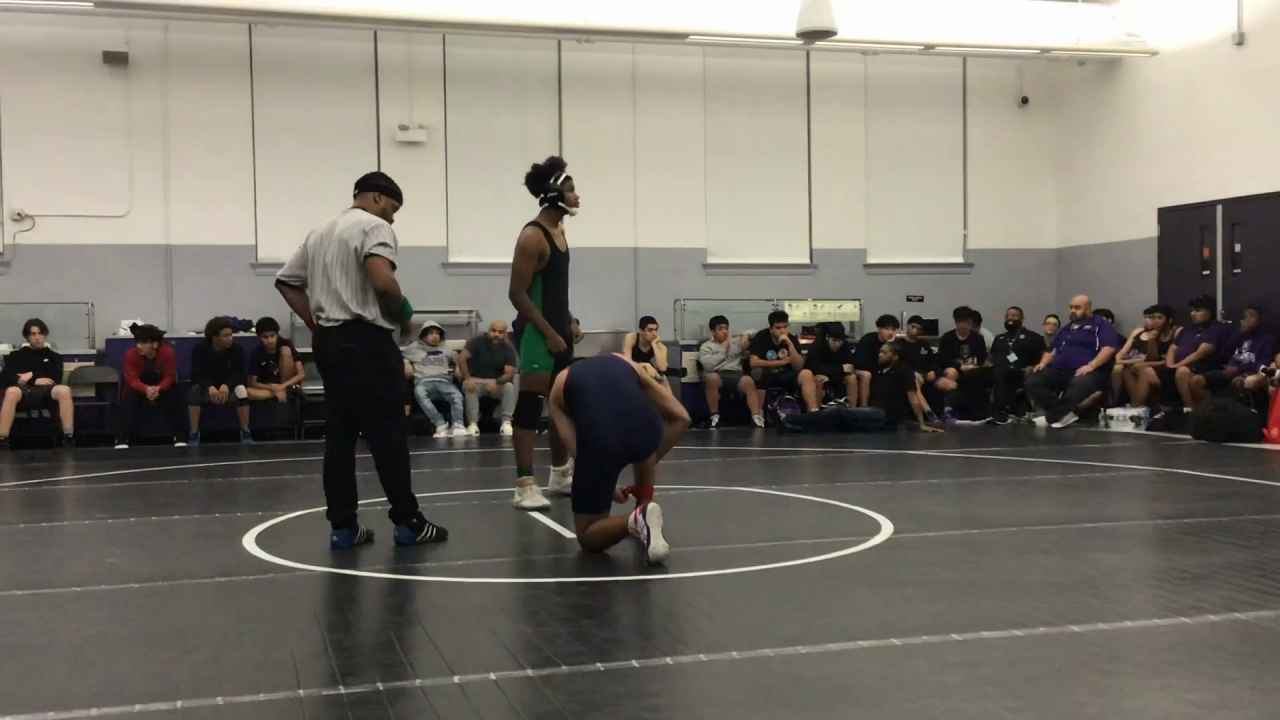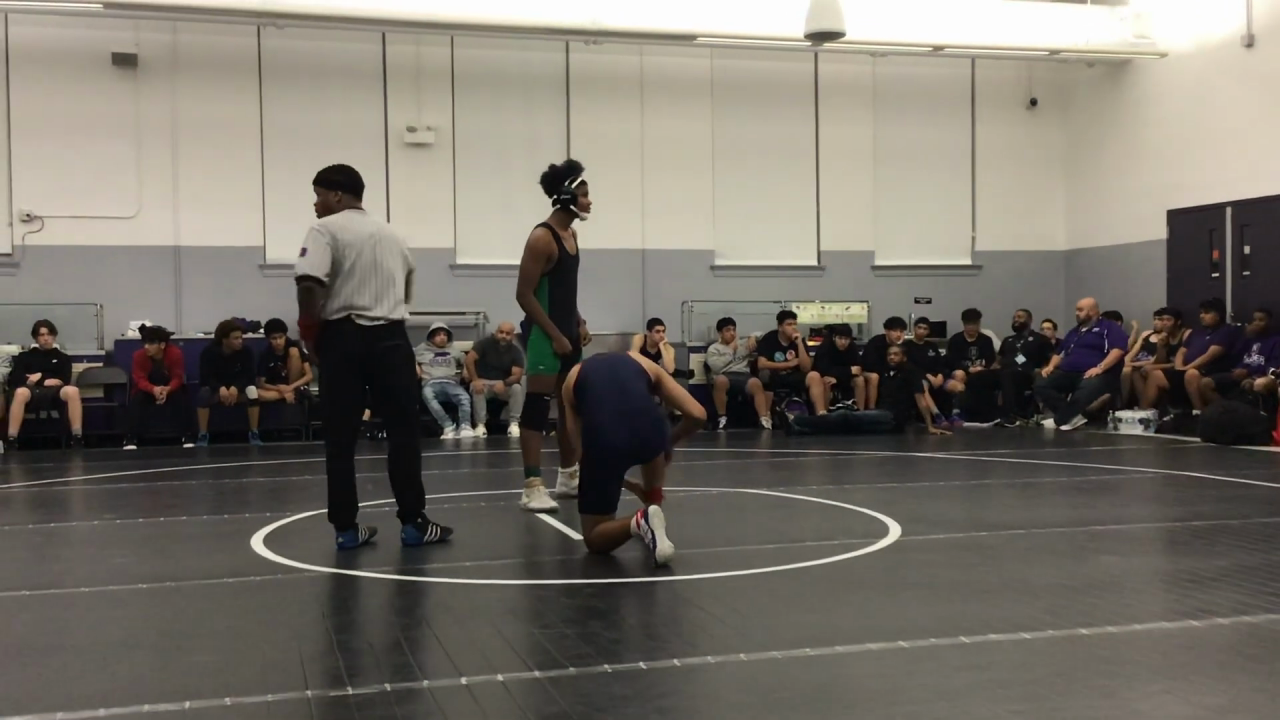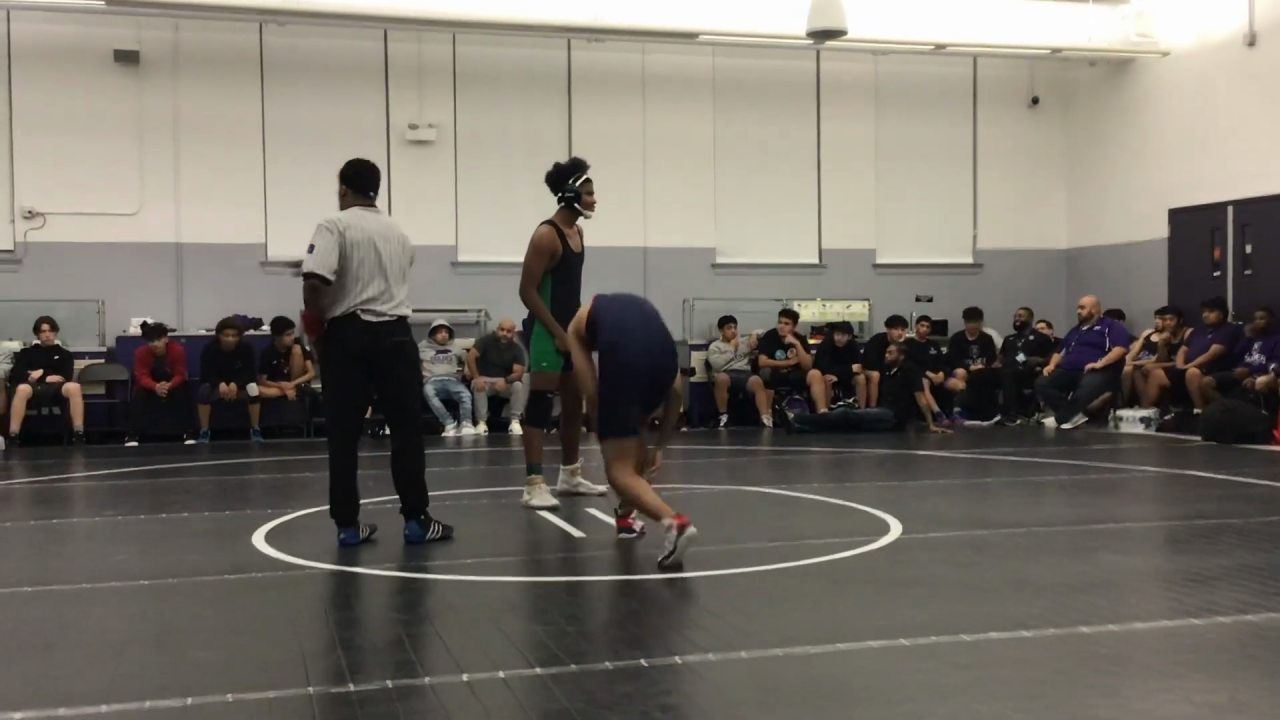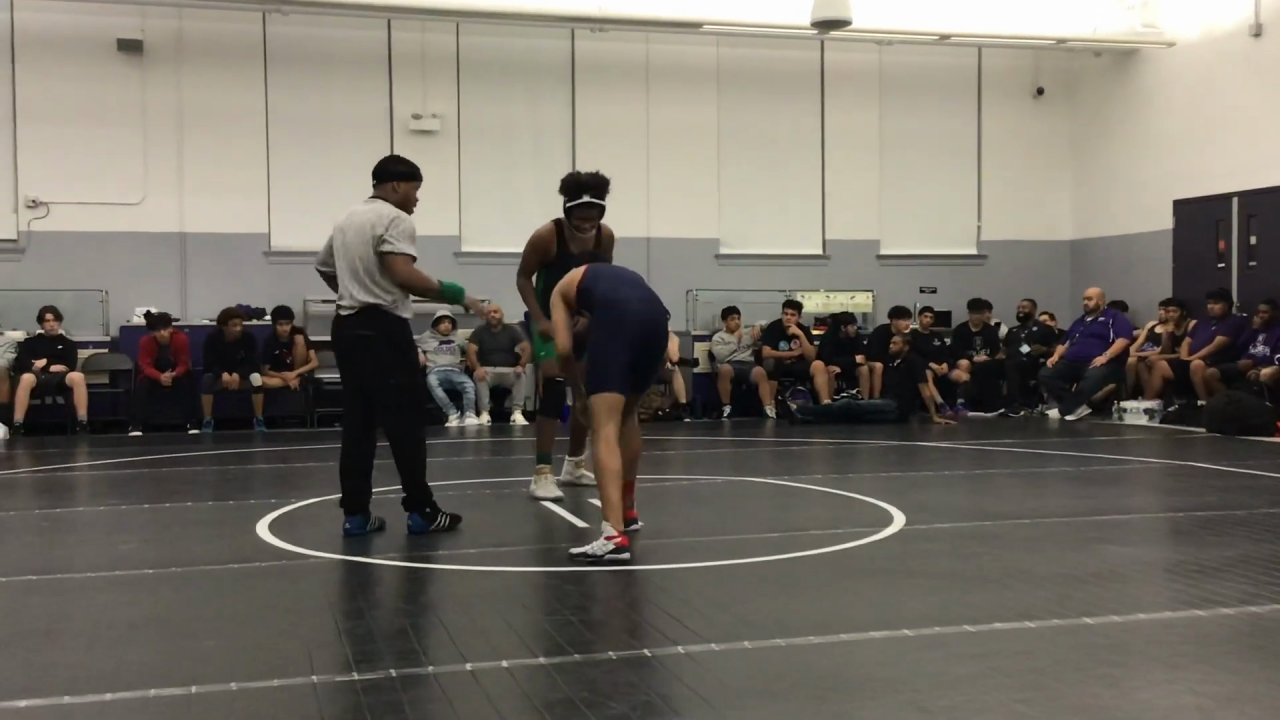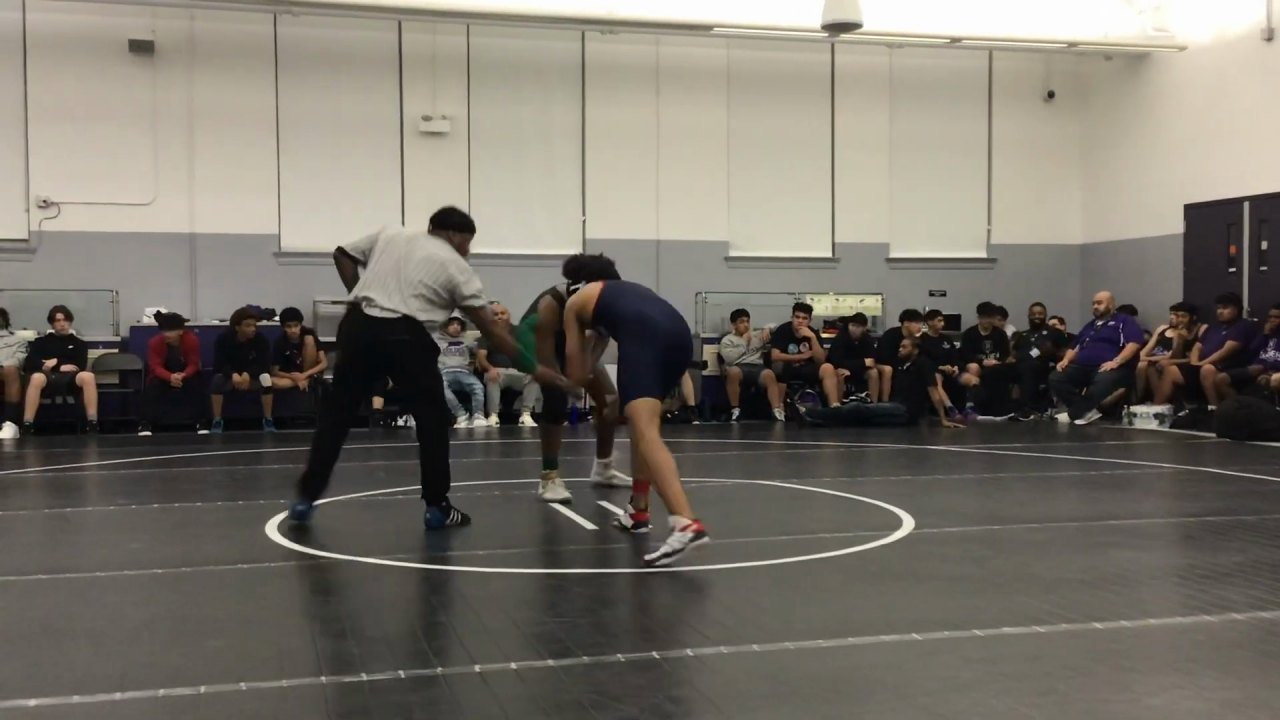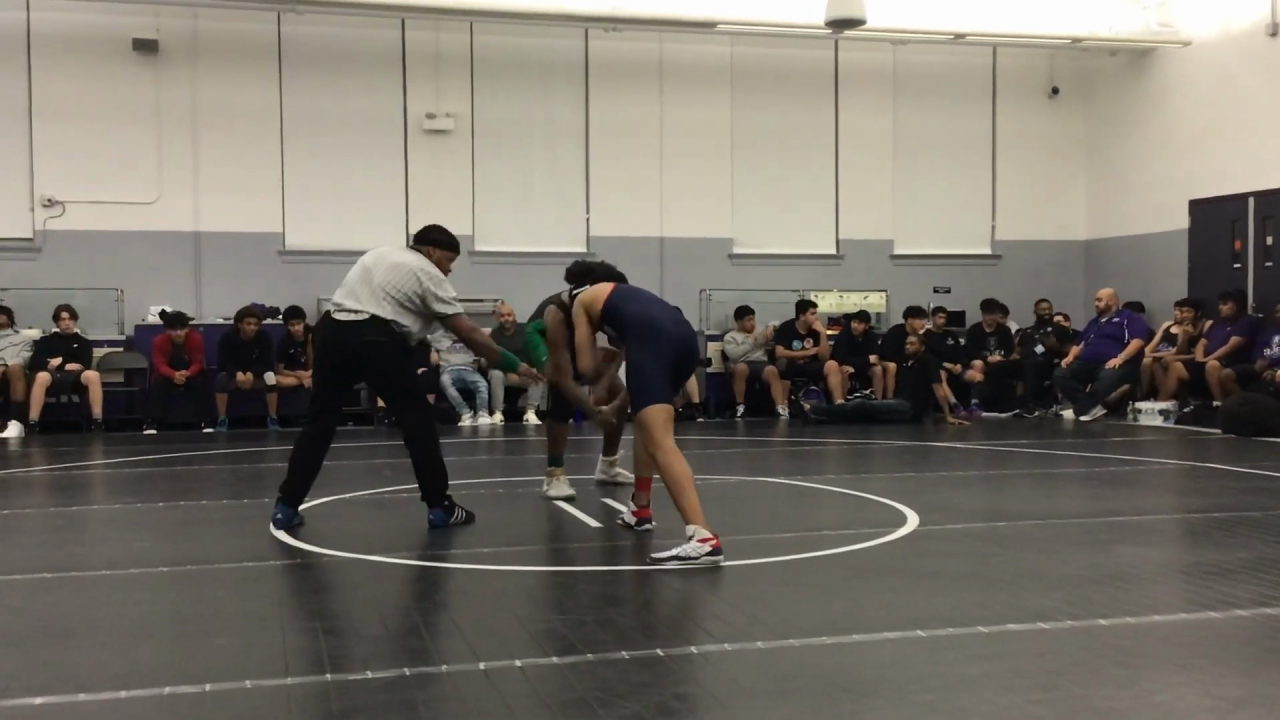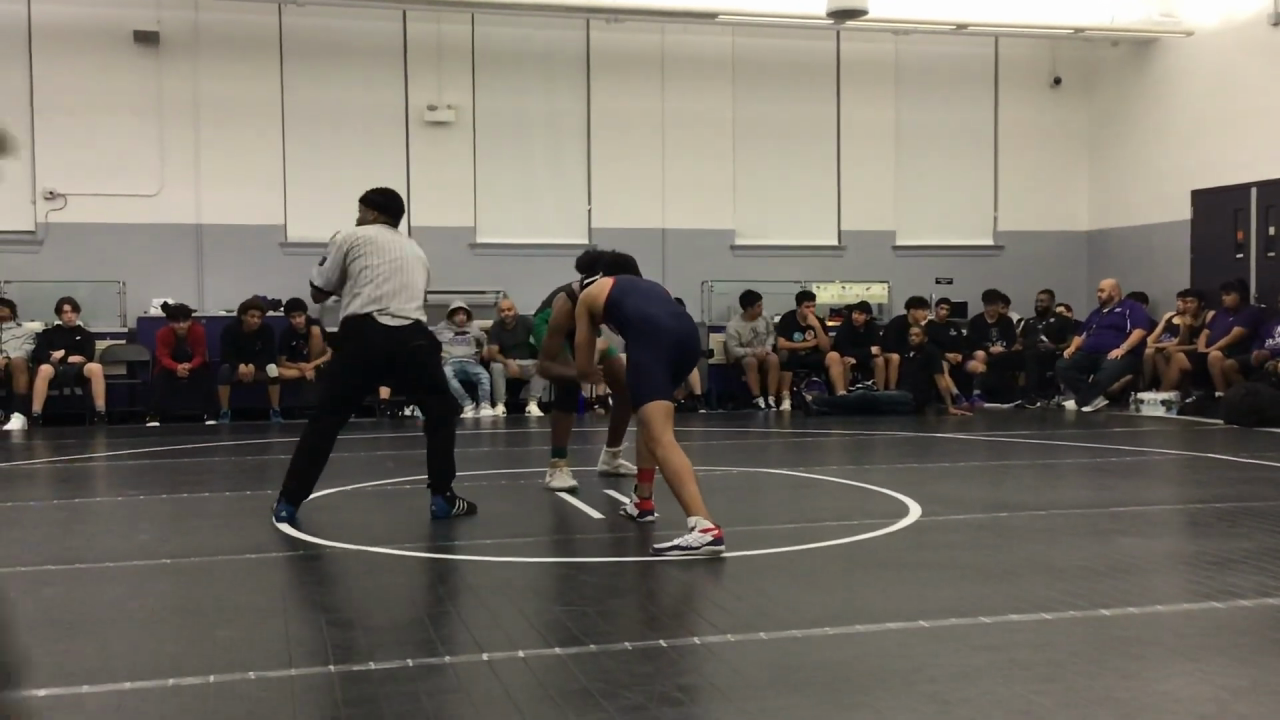
dt=0.7s
person 1, frame 1
left shoulder: (319, 233)
right shoulder: (374, 227)
left elbow: (286, 282)
right elbow: (382, 282)
left wrist: (315, 322)
right wrist: (403, 312)
left hip: (328, 340)
right hip: (364, 340)
left knee: (339, 434)
right knee: (387, 433)
left ankle: (342, 526)
right ankle: (407, 521)
person 1, frame 2
left shoulder: (325, 230)
right shoulder: (390, 235)
left elbow: (309, 282)
left wrist: (309, 326)
left hip: (341, 338)
right hip: (390, 338)
left knee: (340, 437)
right knee: (403, 432)
left ankle: (345, 527)
right ankle: (414, 522)
person 1, frame 3
left shoulder: (334, 226)
right shoulder: (398, 232)
left elbow: (315, 281)
left wrist: (314, 323)
left hip: (346, 335)
right hip: (395, 335)
left knee: (344, 434)
right knee: (407, 429)
left ankle: (348, 524)
right ankle: (416, 520)
person 1, frame 4
left shoulder: (347, 221)
right shoulder: (394, 219)
left elbow: (325, 269)
right elbow: (403, 276)
right wrist: (457, 295)
left hip: (347, 326)
right hip: (383, 328)
left knee: (358, 422)
right knee: (405, 421)
left ankle: (355, 513)
right ankle: (420, 510)
person 1, frame 5
left shoulder: (391, 235)
right shoulder: (454, 265)
left elbow: (343, 255)
right elbow: (490, 327)
right wrist: (530, 366)
left hip: (359, 327)
right hip: (404, 336)
left knee: (337, 414)
right knee: (432, 420)
left ankle: (304, 499)
right ankle: (437, 507)
person 1, frame 6
left shoulder: (378, 254)
right shoulder: (428, 274)
right elbow: (468, 333)
right wrist: (514, 366)
left hip: (332, 332)
right hip: (376, 340)
left knee: (320, 421)
right knee: (417, 421)
left ankle: (286, 507)
right ankle: (439, 507)
person 1, frame 7
left shoulder: (350, 238)
right shoulder: (416, 253)
left elbow: (319, 293)
left hip: (362, 335)
right hip: (411, 339)
left knee: (326, 418)
right knee: (442, 412)
left ankle: (288, 501)
right ankle: (443, 497)
person 2, frame 1
left shoulder: (559, 231)
right shoulder: (533, 236)
right elbow: (517, 294)
left wrist: (569, 322)
right wrist: (549, 334)
left hip: (559, 330)
right hip: (537, 333)
right knee: (530, 405)
left ankle: (561, 474)
right ankle: (525, 485)
person 2, frame 2
left shoulder: (571, 234)
right shoulder: (542, 238)
right elbow: (524, 294)
left wrist: (579, 323)
right wrist: (554, 335)
left hip: (567, 331)
right hip: (545, 334)
right knee: (537, 406)
left ankle: (568, 476)
right ankle: (532, 487)
person 2, frame 3
left shoulder: (577, 232)
right shoulder: (546, 235)
right elbow: (527, 291)
right wrist: (557, 332)
left hip: (572, 328)
right hip: (548, 331)
left knee: (575, 403)
right knee: (541, 404)
left ankle: (570, 475)
right ankle: (534, 485)
person 2, frame 4
left shoulder: (605, 237)
right shoulder: (546, 235)
right elbow: (523, 278)
left wrist: (590, 314)
right wrist: (538, 319)
left hip: (582, 321)
right hip: (550, 320)
right knee: (554, 390)
left ankle: (574, 466)
right ankle: (542, 474)
person 2, frame 5
right shoulder: (551, 306)
left elbow: (602, 336)
right elbow: (545, 368)
right hip: (536, 333)
left knee: (609, 397)
right knee: (556, 395)
left ankle: (603, 468)
right ankle: (549, 478)
person 2, frame 6
right shoulder: (558, 314)
left elbow: (617, 352)
right elbow: (565, 380)
left wrist: (603, 384)
right wrist: (594, 410)
right hip: (542, 335)
left knee: (618, 396)
right knee: (562, 394)
left ankle: (608, 466)
right ankle: (554, 476)
person 2, frame 7
right shoulder: (567, 304)
right elbow: (544, 365)
right wrist: (579, 372)
right hip: (550, 324)
left knee: (627, 387)
right knee: (569, 385)
left ankle: (611, 458)
right ankle: (557, 467)
person 3, frame 1
left shoulder: (561, 383)
right shoulder: (625, 363)
left elbow: (578, 450)
right elbow: (681, 417)
left wrist: (609, 490)
right wrist: (652, 459)
left hip: (599, 440)
right hip: (646, 429)
left knee: (587, 536)
left ankle: (637, 519)
right ankle: (644, 508)
person 3, frame 2
left shoulder: (575, 376)
right shoulder: (643, 362)
left elbow: (583, 452)
right elbow: (697, 415)
left wrist: (629, 484)
right wrist: (668, 444)
left hip: (604, 441)
right hip: (650, 432)
left knee: (594, 538)
left ankle: (640, 522)
right ankle: (653, 513)
person 3, frame 3
left shoulder: (581, 322)
right shoulder: (642, 306)
left elbow: (592, 391)
right elbow: (675, 389)
left wrist: (607, 437)
right wrist: (657, 445)
left hip: (621, 358)
right hip: (662, 353)
left knee: (620, 471)
right knee: (636, 430)
left ankle: (674, 522)
right ankle: (628, 516)
person 3, frame 4
left shoulder: (566, 285)
right shoulder: (629, 276)
left elbow: (564, 350)
left wrist: (583, 385)
left hip: (615, 319)
right hip: (655, 316)
left knee: (605, 430)
right knee: (627, 415)
left ankle: (614, 535)
right ankle: (627, 511)
person 3, frame 5
left shoulder: (576, 301)
right shoulder: (630, 290)
left elbow: (577, 376)
left wrist: (588, 361)
right wrist: (621, 397)
left hip: (644, 335)
right hip: (679, 332)
left knee: (646, 434)
right knee: (642, 422)
left ankle: (686, 524)
right ankle: (638, 511)
person 3, frame 6
left shoulder: (583, 300)
right shoulder: (628, 297)
left elbow: (587, 368)
left wrist: (603, 368)
right wrist: (614, 408)
left hip: (652, 342)
right hip: (686, 338)
left knee: (659, 443)
right knee: (645, 422)
left ankle: (703, 538)
right ankle: (640, 509)
person 3, frame 7
left shoulder: (589, 294)
right shoulder: (649, 286)
left elbow: (583, 368)
left wrist: (594, 374)
left hip: (651, 337)
right hip: (687, 333)
left knee: (660, 438)
right knee: (649, 419)
left ankle: (705, 528)
right ankle: (643, 500)
